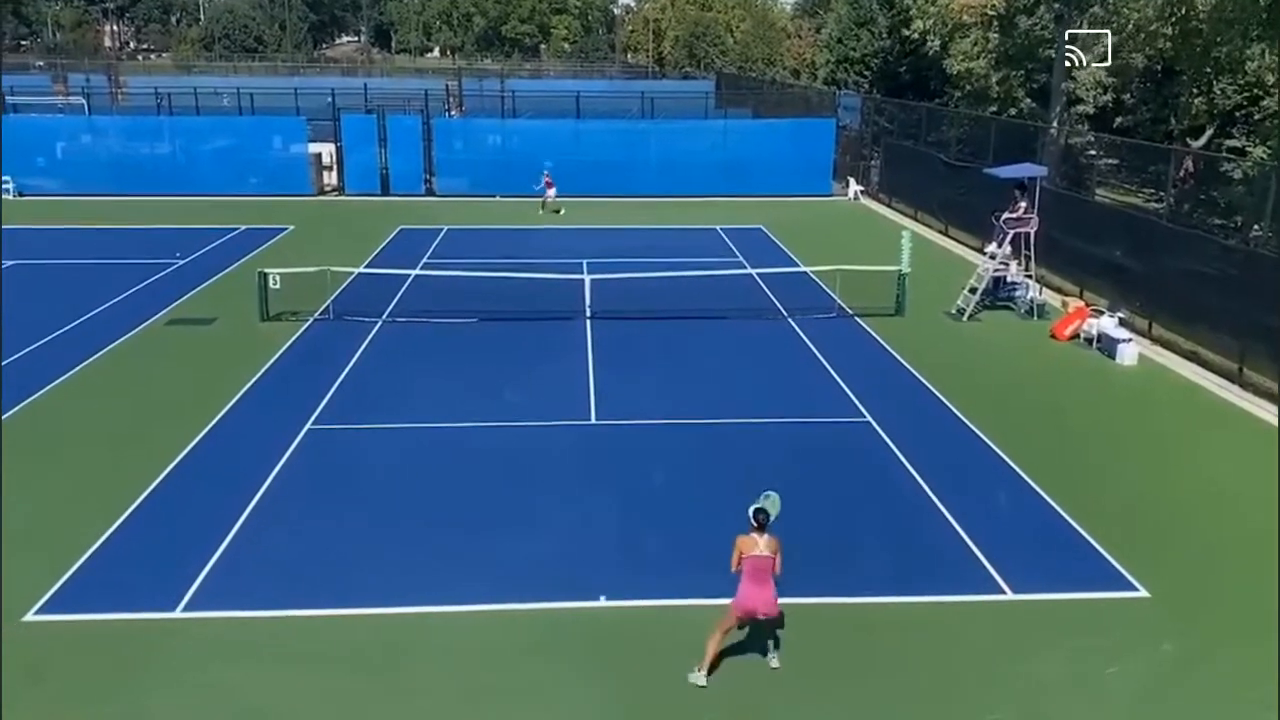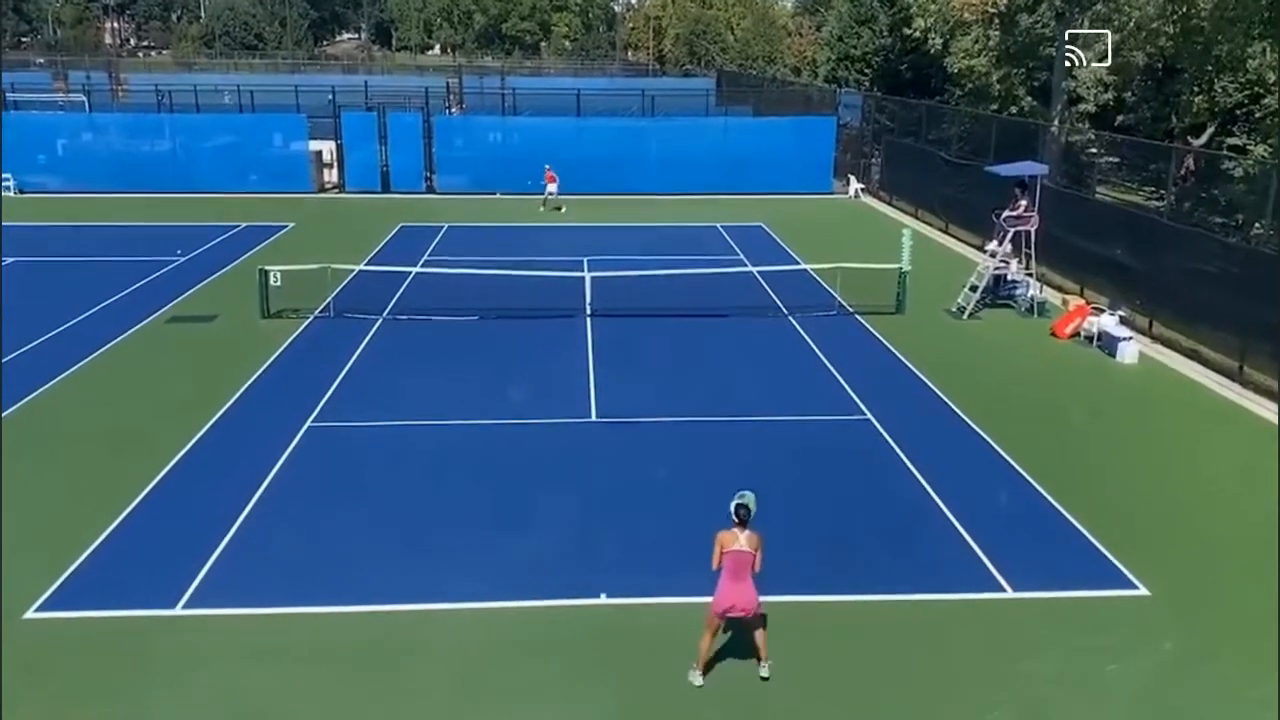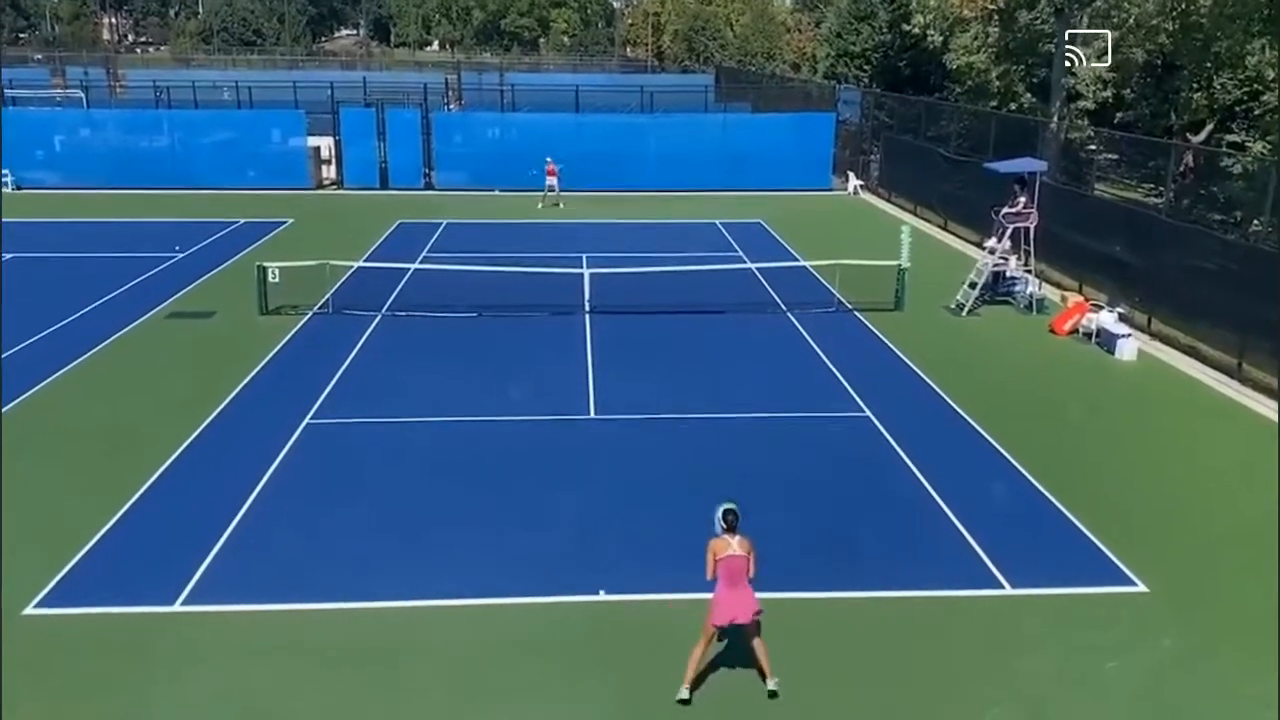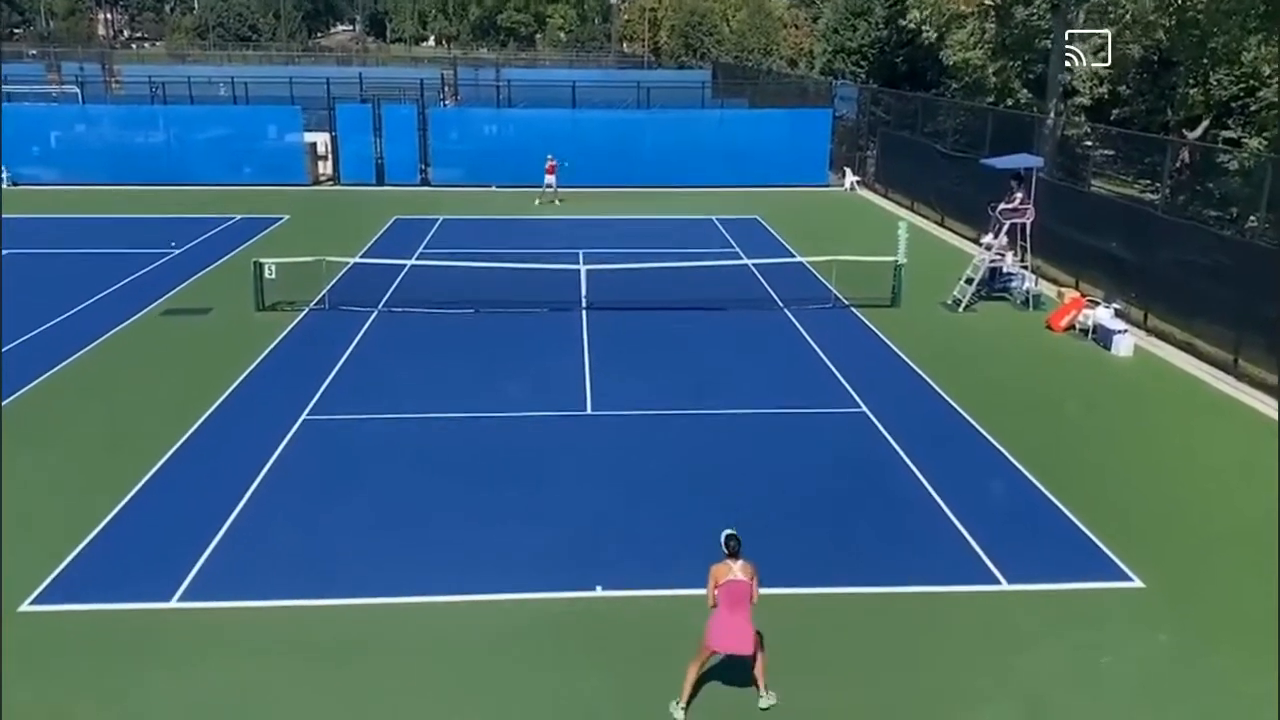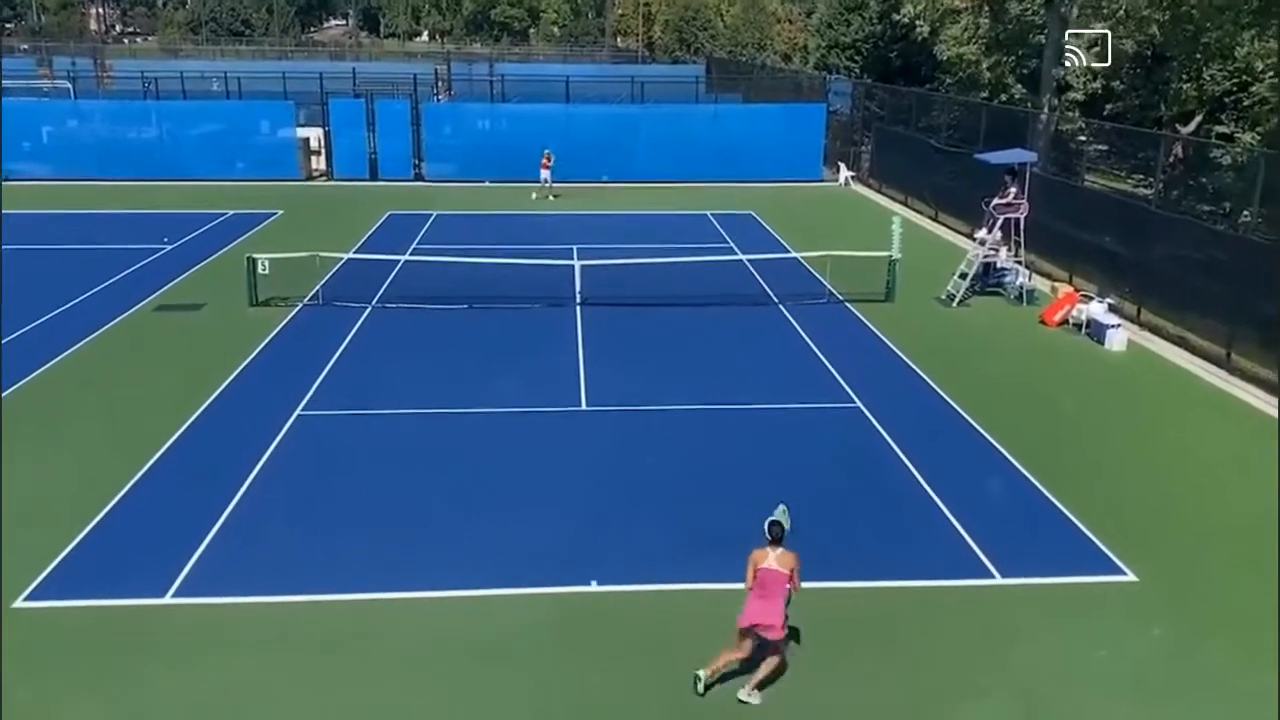
dt=0.2s
person 1, frame 1
left shoulder: (742, 541)
right shoulder: (774, 542)
left elbow: (734, 569)
right elbow: (777, 571)
left hip: (746, 597)
right hip: (768, 598)
left knee: (719, 631)
right knee: (770, 623)
left ankle: (702, 673)
right ankle: (772, 656)
person 1, frame 2
left shoulder: (722, 536)
right shoulder: (756, 538)
left elbow: (715, 566)
right elbow: (756, 568)
left hip: (725, 594)
right hip: (747, 594)
left knee: (709, 633)
right knee: (757, 627)
left ankle: (698, 673)
right ankle: (763, 666)
person 1, frame 3
left shoulder: (714, 544)
right shoulder: (747, 543)
left elbow: (710, 576)
right elbow: (750, 574)
left hip: (723, 601)
right hip: (746, 600)
left knee: (703, 643)
right knee: (754, 638)
left ankle: (686, 688)
right ankle: (770, 680)
person 1, frame 4
left shoulder: (715, 569)
right shoulder: (750, 568)
left elbow: (711, 602)
right elbow: (754, 600)
left hip: (720, 625)
right hip: (743, 626)
left knee: (697, 663)
right knee: (758, 651)
right ankle: (764, 696)
person 1, frame 5
left shoulder: (756, 555)
right shoulder: (791, 557)
left elbow: (749, 585)
right elbow: (796, 587)
left hip: (752, 610)
right hip: (773, 615)
left knee: (741, 652)
right knee: (775, 654)
left ankle: (706, 673)
right ankle: (748, 690)
